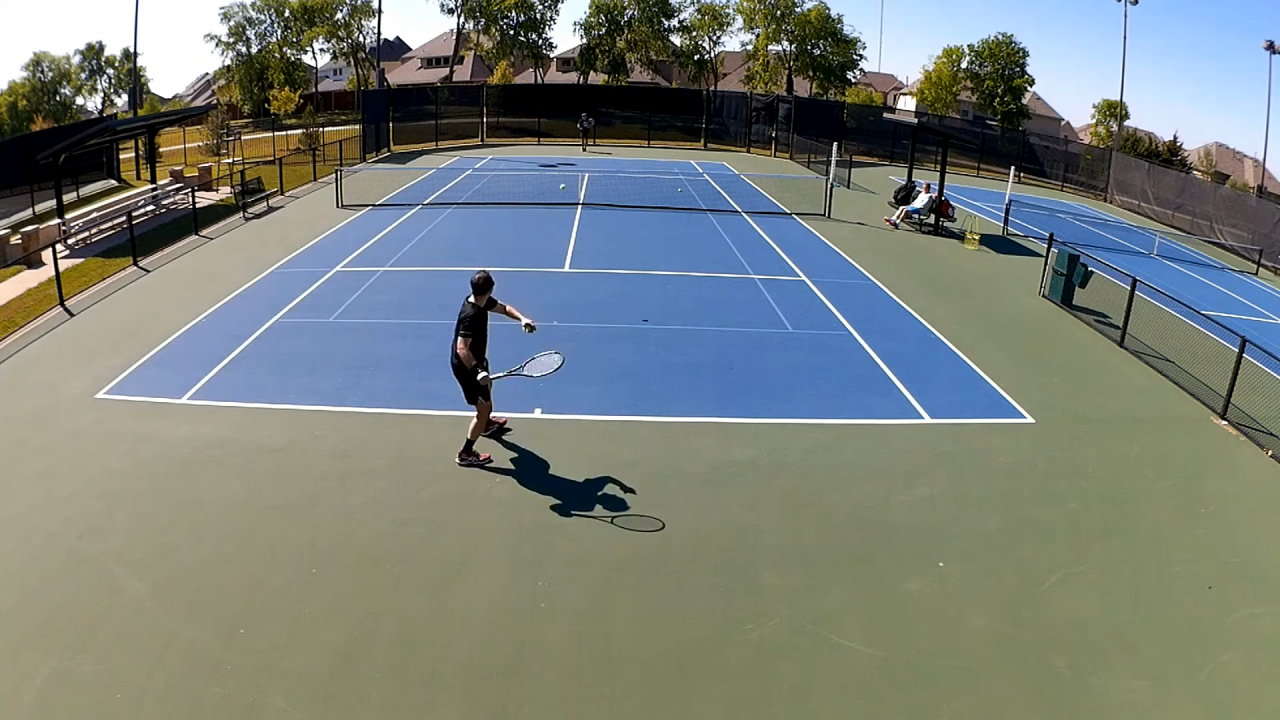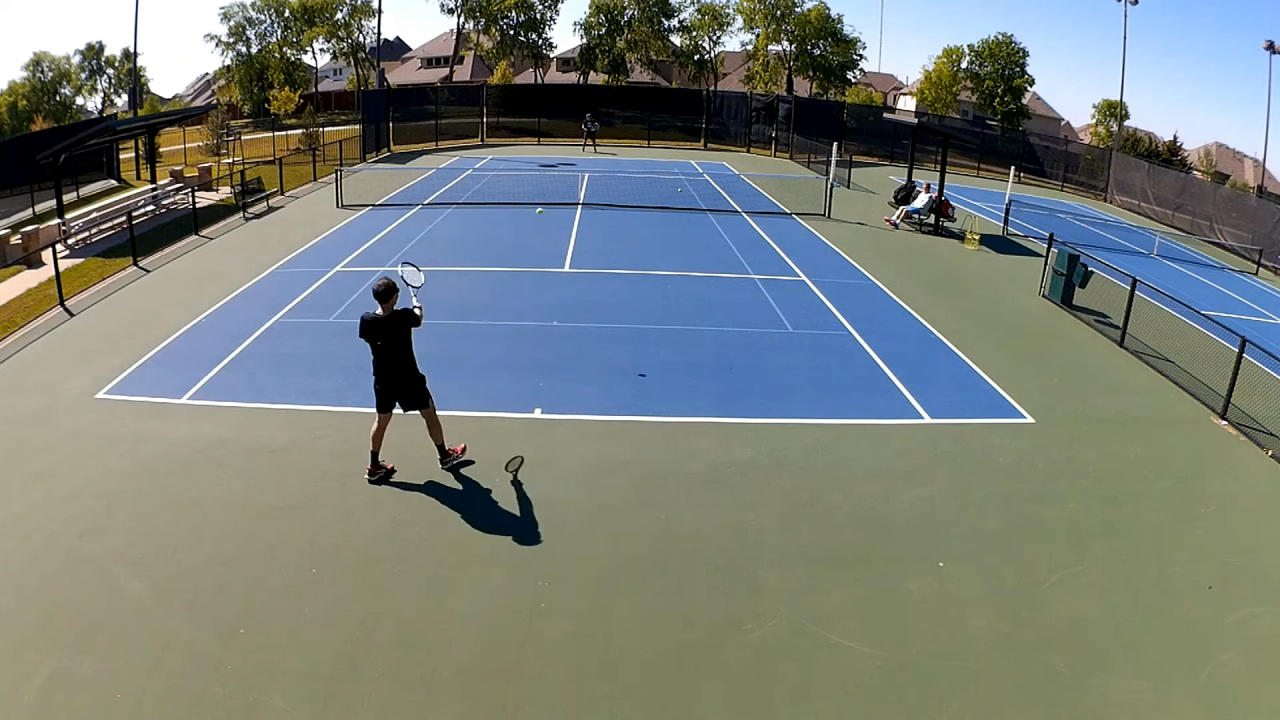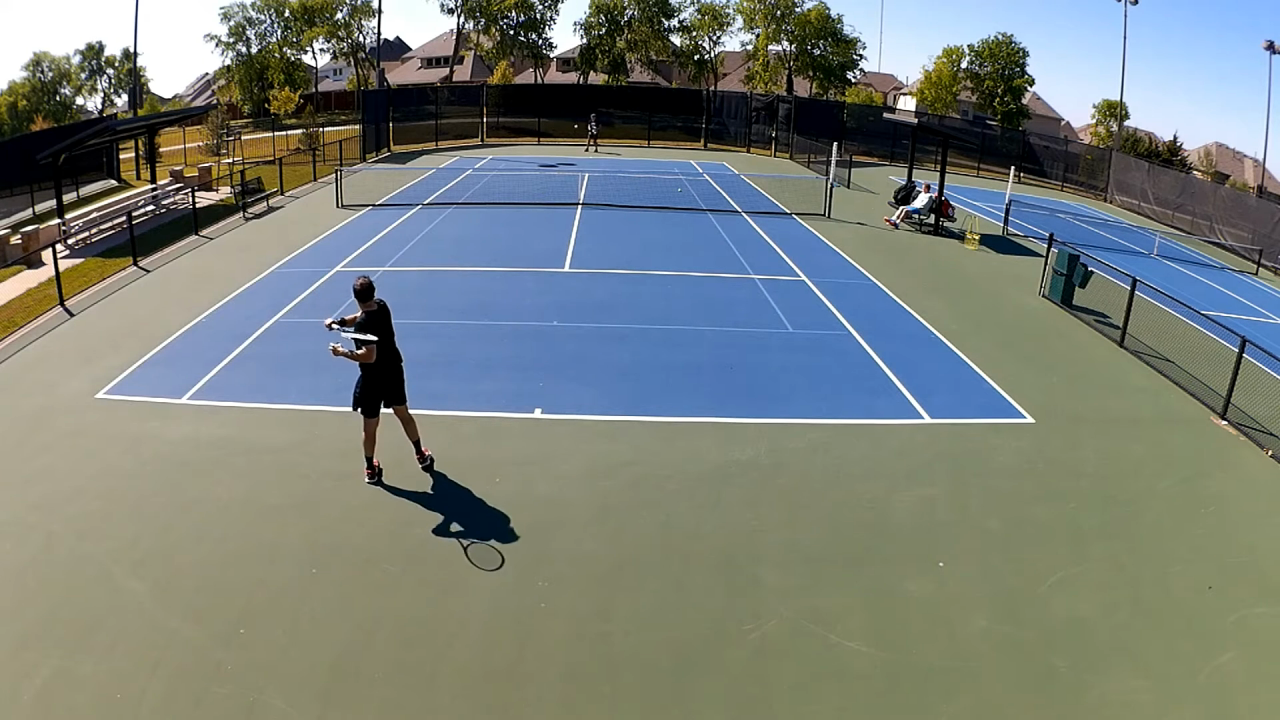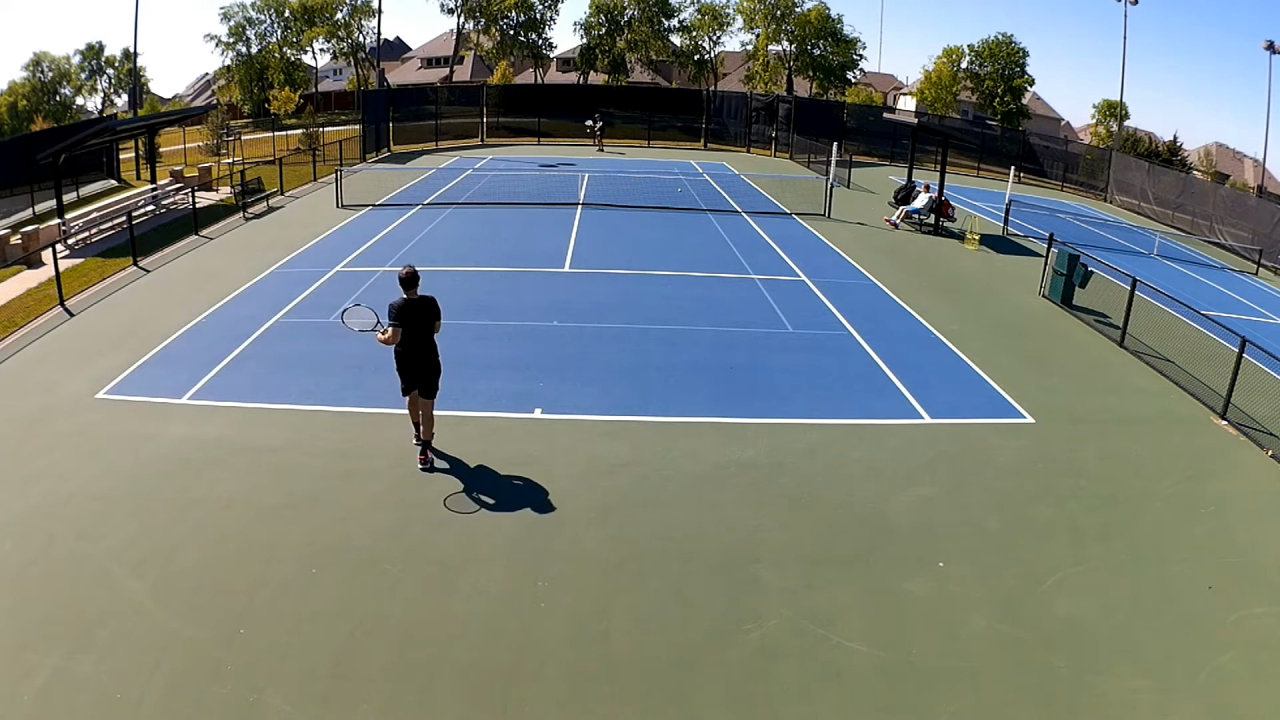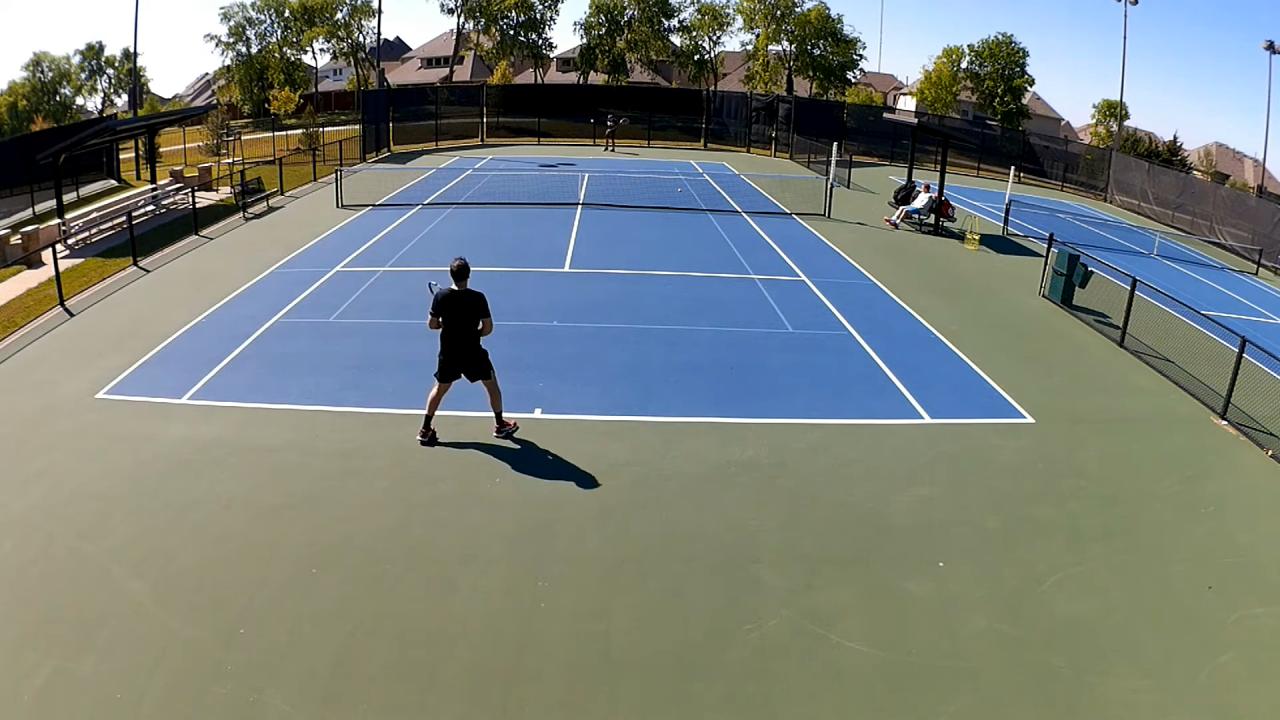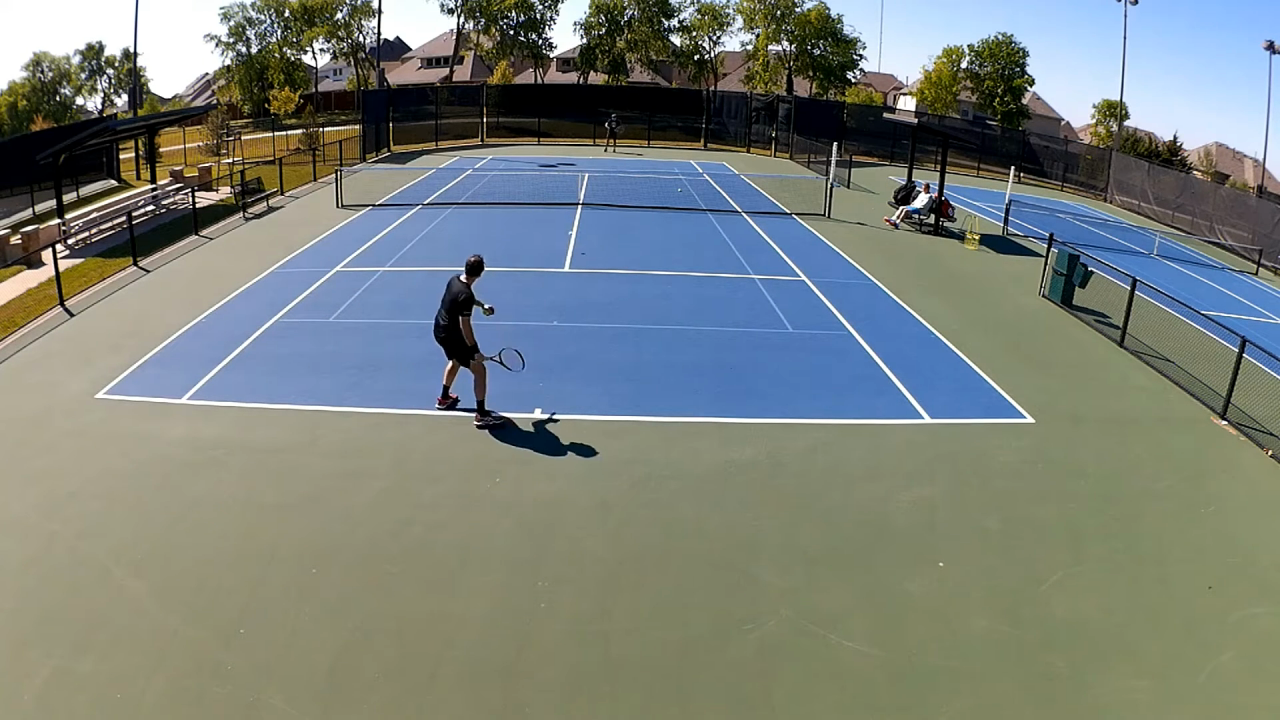
dt=0.7s
person 1, frame 1
left shoulder: (482, 302)
right shoulder: (471, 316)
left elbow: (503, 308)
right elbow: (462, 349)
left wrist: (523, 319)
right wrist: (478, 370)
left hip: (473, 363)
right hip: (467, 367)
left knee: (481, 392)
right knee: (484, 407)
left ankle: (487, 424)
right ankle: (466, 453)
person 1, frame 2
left shoulder: (366, 320)
right shoulder: (403, 317)
right elbow: (417, 319)
right wrist: (416, 304)
left hip: (382, 378)
right hip: (407, 378)
left knee: (382, 421)
right knee: (430, 415)
left ankle: (374, 467)
right ankle: (445, 456)
person 1, frame 3
left shoulder: (363, 322)
right shoulder: (382, 306)
left elbow: (369, 356)
left wrist: (342, 352)
right wrist: (338, 321)
left hip: (373, 379)
right hip: (394, 371)
left knee: (370, 425)
right knee: (404, 414)
left ankle: (371, 469)
right ankle: (421, 456)
person 1, frame 4
left shoulder: (396, 306)
right shoulder: (431, 302)
left elbow: (393, 339)
left wrist: (380, 337)
left hip: (405, 362)
right hip: (429, 362)
left knee: (412, 397)
right knee: (426, 409)
left ankle: (418, 434)
right ankle: (424, 455)
person 1, frame 5
left shoulder: (441, 296)
right shoulder: (478, 298)
left elbow: (432, 325)
right elbow: (488, 328)
left hip: (448, 351)
right hip: (472, 351)
left knee: (440, 387)
right knee: (492, 384)
left ankle: (426, 429)
right ankle: (500, 425)
person 1, frame 6
left shoulder: (455, 280)
right shoulder: (467, 295)
right elbow: (465, 326)
left wrist: (482, 305)
right wrist: (475, 350)
left hip: (439, 331)
right hip: (453, 336)
left knee: (455, 361)
right knee: (480, 370)
left ankle: (444, 398)
right ankle: (482, 414)
